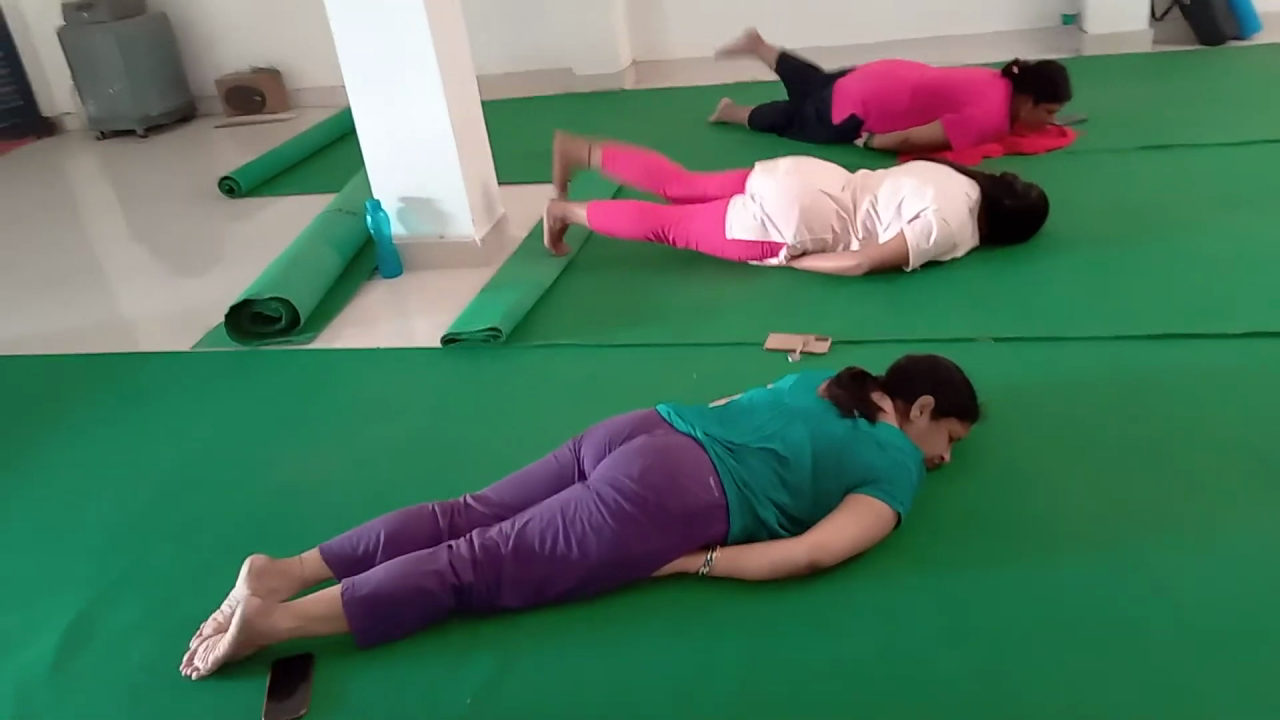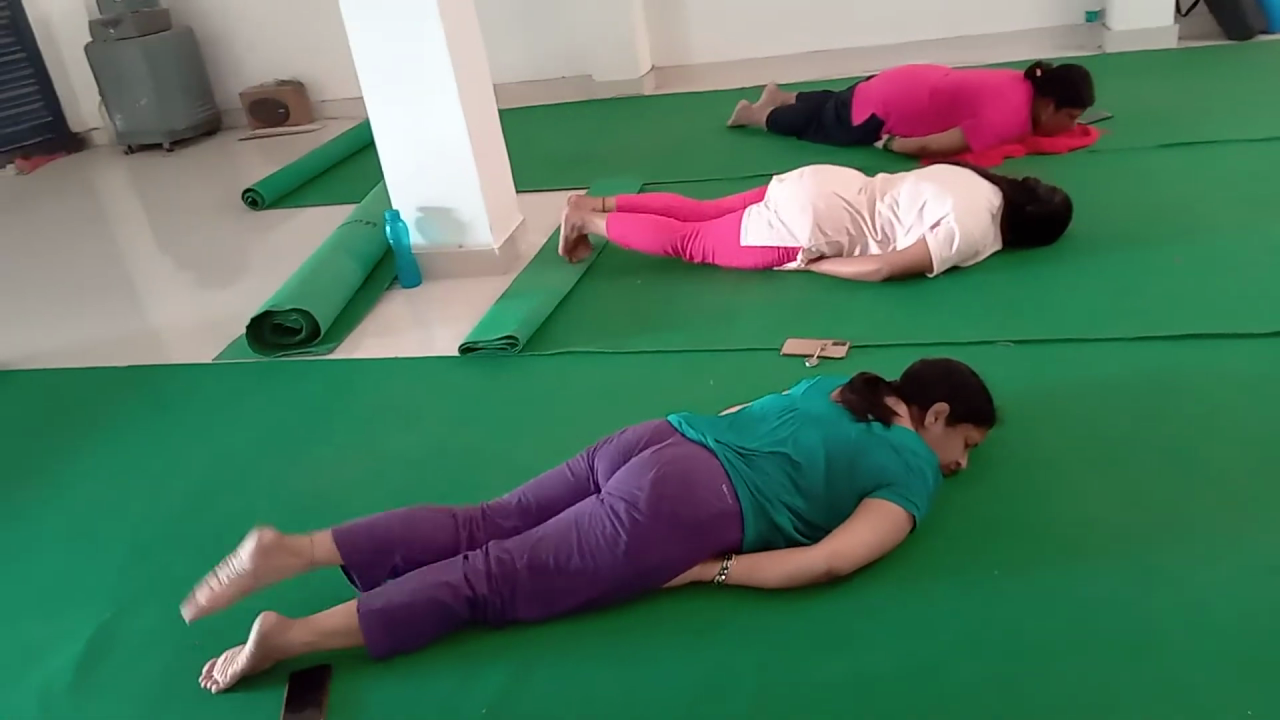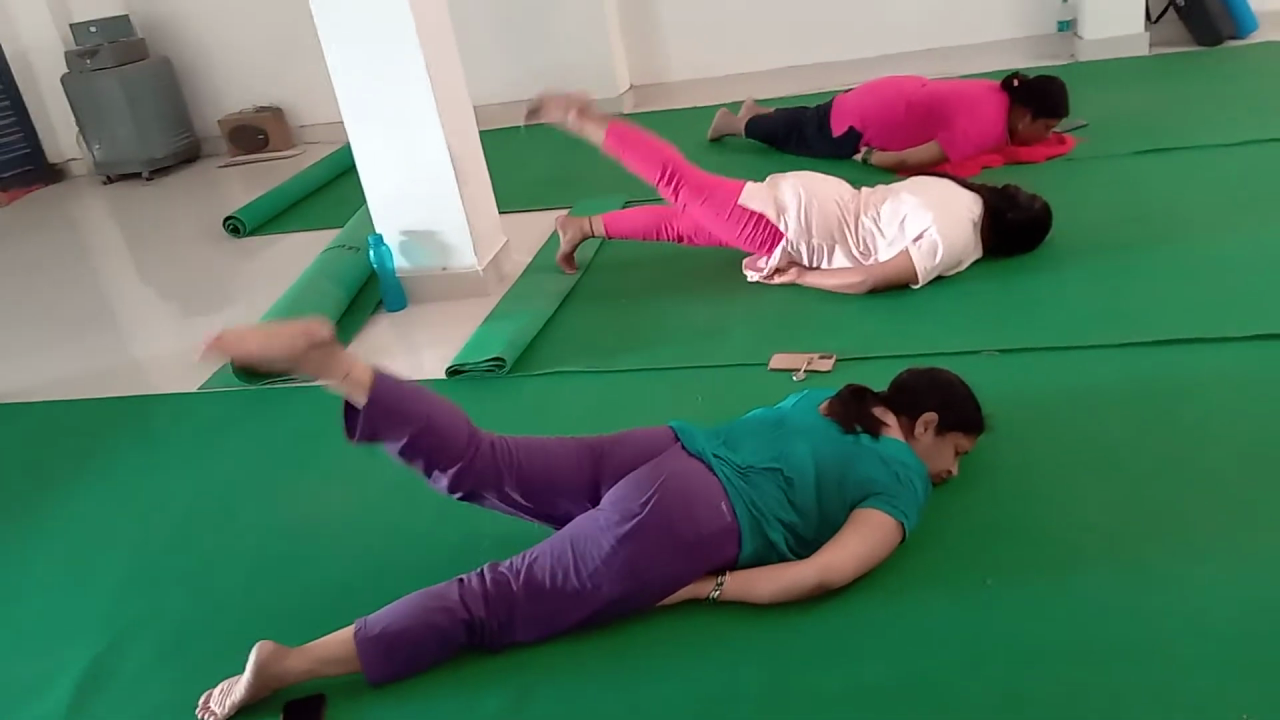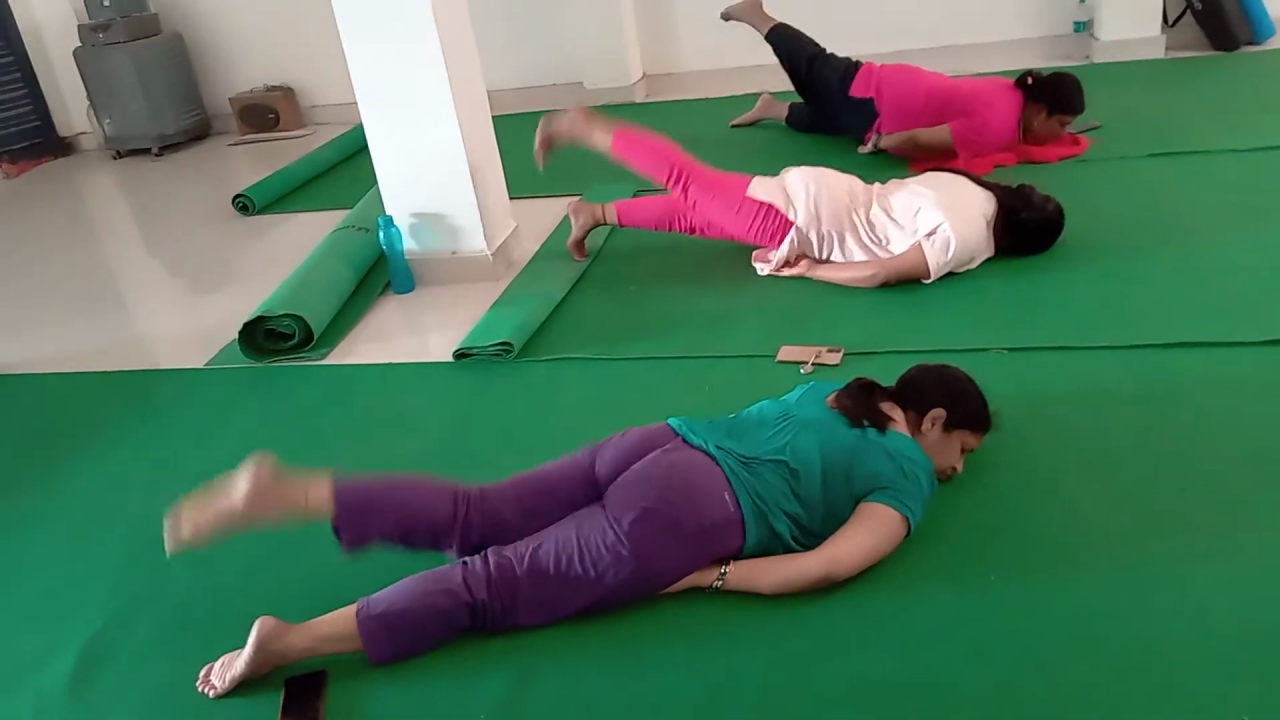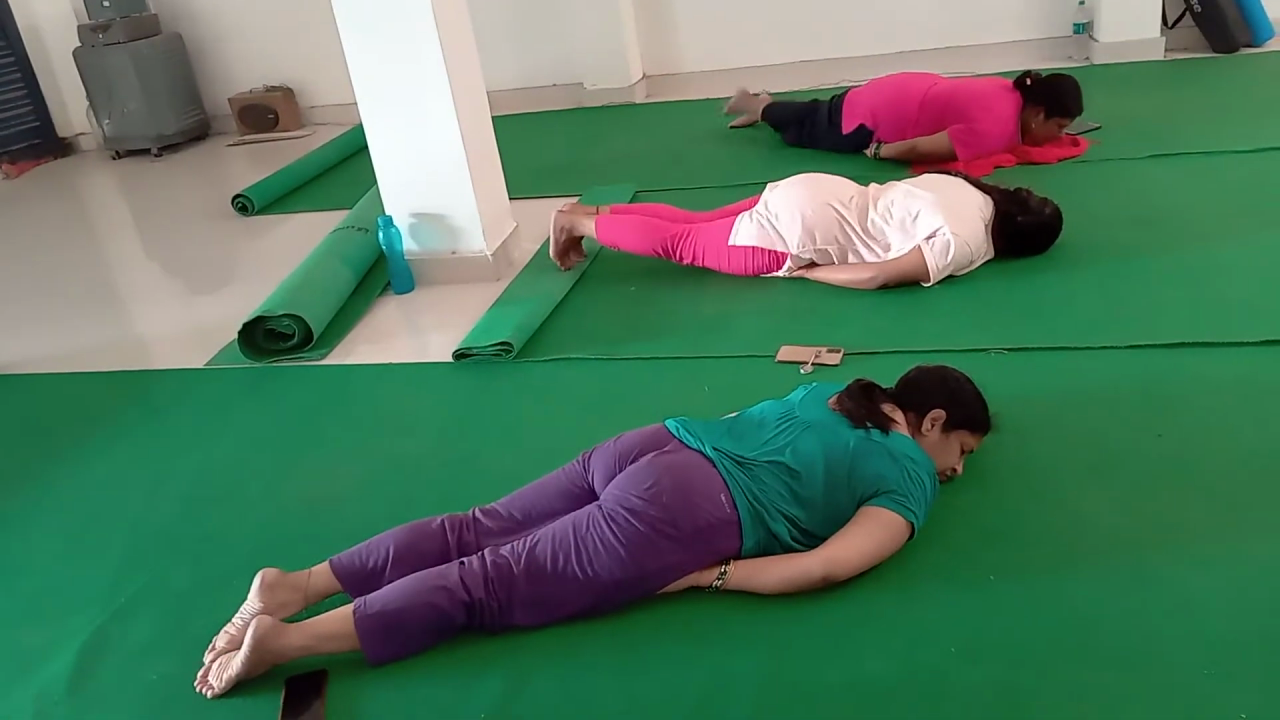
dt=0.5s
person 1, frame 1
left shoulder: (827, 382)
right shoulder: (896, 471)
right elbow: (815, 552)
right wrist: (698, 560)
left hip: (640, 430)
right hip: (669, 496)
left knee: (466, 519)
right knee: (479, 569)
left ankle: (282, 571)
right ankle: (273, 620)
person 1, frame 2
left shoulder: (843, 388)
right shoulder: (912, 473)
right elbow: (832, 560)
right wrist: (713, 569)
left hip: (655, 440)
right hip: (684, 508)
left knee: (477, 528)
right knee: (493, 580)
left ankle: (287, 548)
right ankle: (290, 636)
person 1, frame 3
left shoulder: (836, 401)
right shoulder: (902, 485)
right elbow: (825, 573)
right wrist: (707, 586)
left hip: (655, 449)
right hip: (682, 524)
left knee: (469, 465)
right knee: (492, 604)
left ankle: (321, 354)
person 1, frame 4
left shoulder: (839, 393)
right shoulder: (907, 480)
right elbow: (827, 567)
right wrist: (710, 576)
left hip: (658, 444)
right hip: (686, 514)
left knee: (469, 519)
right knee: (493, 586)
left ankle: (279, 490)
right ankle: (285, 642)
person 1, frame 5
left shoulder: (843, 393)
right shoulder: (910, 483)
right elbow: (829, 566)
right wrist: (711, 574)
left hip: (654, 446)
right hip: (682, 514)
left knee: (474, 534)
right knee: (492, 587)
left ankle: (293, 586)
right ankle: (284, 640)
person 2, frame 1
left shoulder: (954, 176)
right shoulder: (951, 228)
right elbow: (864, 262)
right wrist: (796, 261)
left hip: (803, 177)
right hip: (792, 218)
left knee: (680, 186)
right knee: (673, 226)
left ankle: (581, 150)
right ankle: (570, 210)
person 2, frame 2
left shoulder: (976, 179)
right shoulder: (973, 232)
right elbow: (884, 268)
right wrist: (814, 265)
left hip: (824, 185)
right hip: (810, 226)
left knee: (700, 212)
right knee: (692, 241)
left ankle: (599, 204)
right ankle: (588, 221)
person 2, frame 3
left shoulder: (960, 195)
right shoulder: (952, 246)
right elbow: (871, 279)
right wrist: (803, 276)
left hip: (816, 198)
right hip: (793, 225)
left knee: (683, 223)
right knee: (680, 184)
left ankle: (584, 226)
right ankle: (578, 118)
person 2, frame 4
left shoulder: (973, 189)
right shoulder: (966, 241)
right elbow: (879, 274)
right wrist: (810, 268)
left hip: (828, 195)
right hip: (805, 216)
left knee: (693, 213)
right knee: (687, 185)
left ankle: (595, 212)
right ankle: (581, 127)
person 2, frame 5
left shoulder: (969, 190)
right shoulder: (966, 244)
right elbow: (878, 276)
right wrist: (809, 272)
left hip: (817, 194)
right hip: (799, 234)
left knee: (694, 222)
right knee: (684, 243)
left ankle: (591, 212)
right ankle: (578, 223)
person 3, frame 1
left shoulder: (1003, 83)
right shoulder: (990, 117)
right elbow: (910, 140)
right wrist: (868, 141)
left hip: (886, 79)
right hip: (856, 108)
left knee: (812, 86)
right knee: (794, 119)
left ankle: (757, 46)
right ankle: (735, 112)
person 3, frame 2
left shoulder: (1026, 83)
right shoulder: (1011, 119)
right elbow: (930, 146)
right wrist: (889, 144)
left hip: (907, 84)
right hip: (881, 109)
left knee: (830, 108)
right knee: (818, 123)
left ankle: (779, 95)
right ankle: (754, 114)
person 3, frame 3
left shoulder: (1003, 94)
right shoulder: (986, 130)
right elbow: (909, 161)
right wrist: (868, 156)
left hip: (892, 96)
right hip: (863, 120)
left knee: (805, 124)
right knee: (798, 131)
left ankle: (752, 116)
right ankle: (736, 122)
person 3, frame 4
left shoulder: (1017, 93)
right shoulder: (997, 128)
right elbow: (916, 141)
right wrist: (876, 143)
left hip: (897, 88)
right hip: (874, 99)
left knee: (821, 117)
right knee: (813, 67)
left ankle: (773, 108)
person 3, frame 5
left shoulder: (1015, 93)
right shoulder: (995, 130)
right elbow: (917, 149)
right wrist: (878, 151)
left hip: (904, 91)
right hip: (877, 113)
left knee: (819, 121)
right knee: (809, 126)
left ankle: (770, 104)
right ankle: (755, 106)
